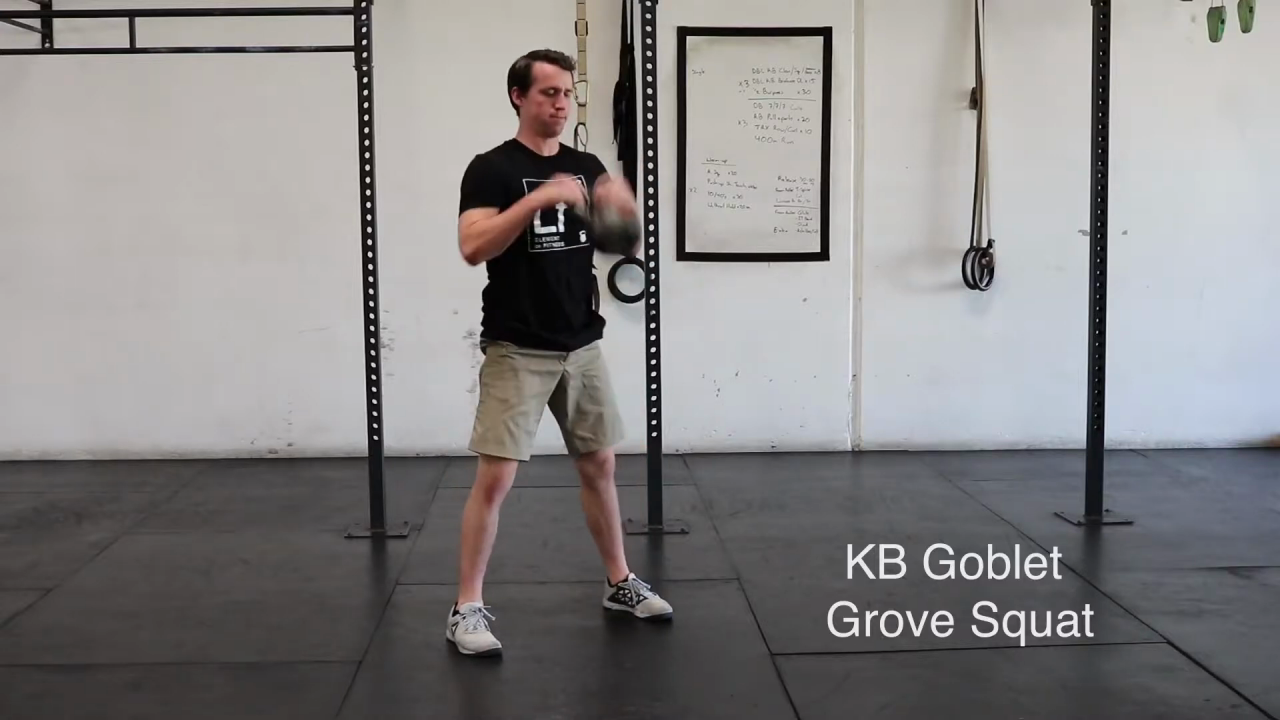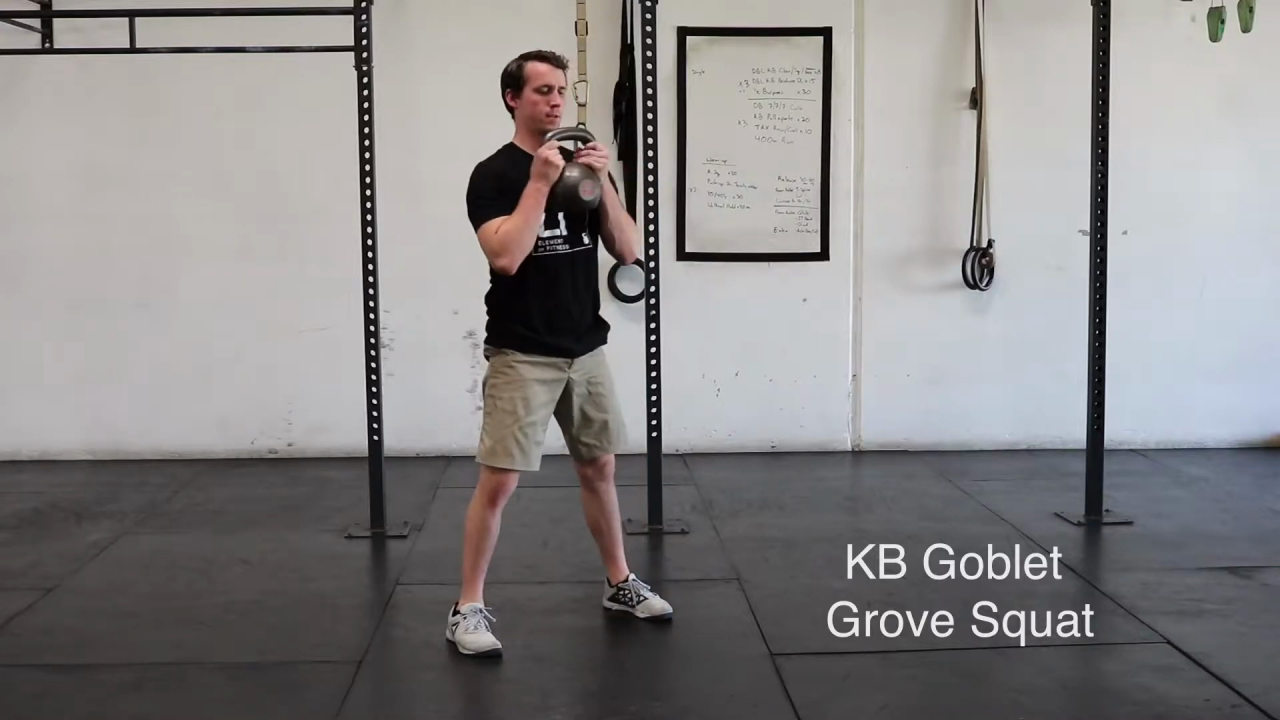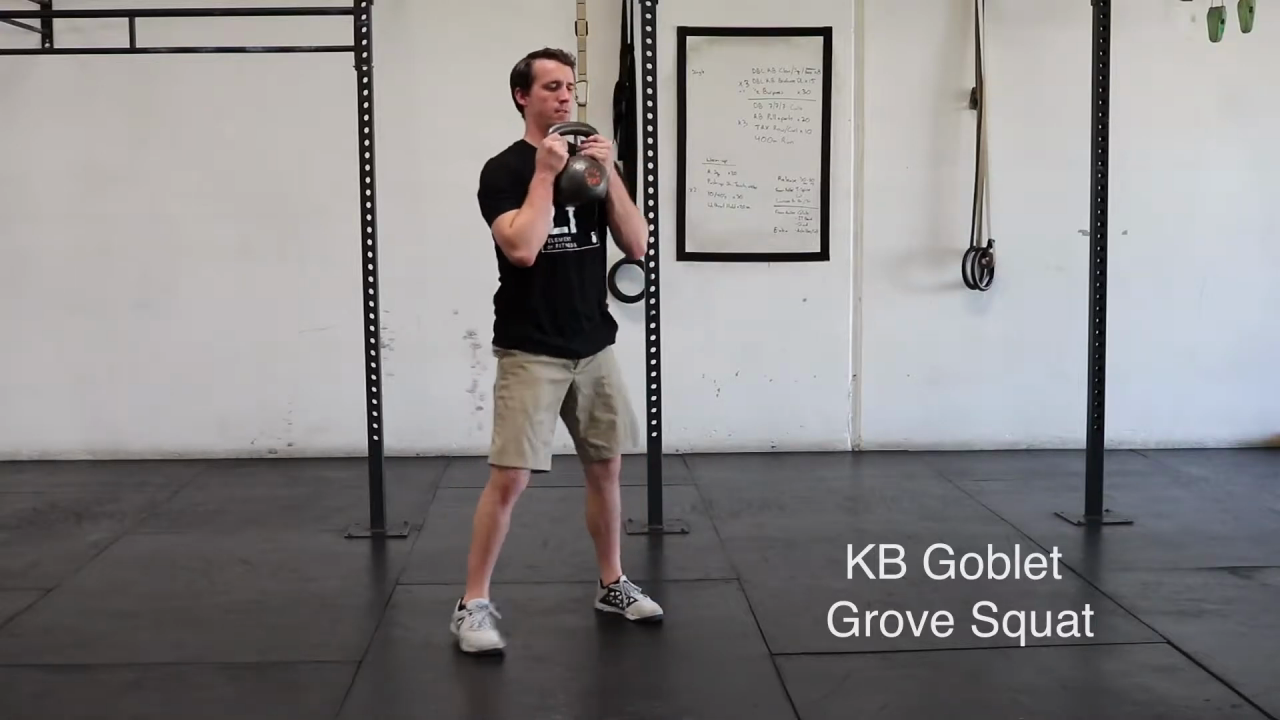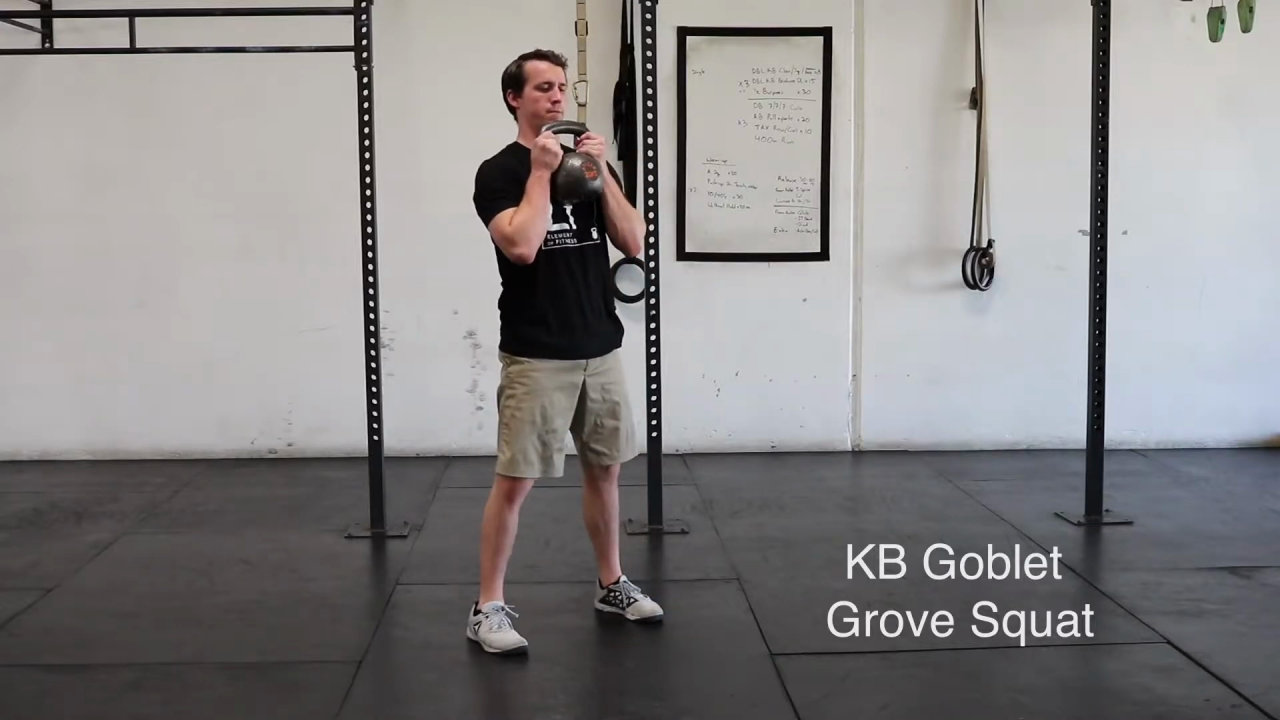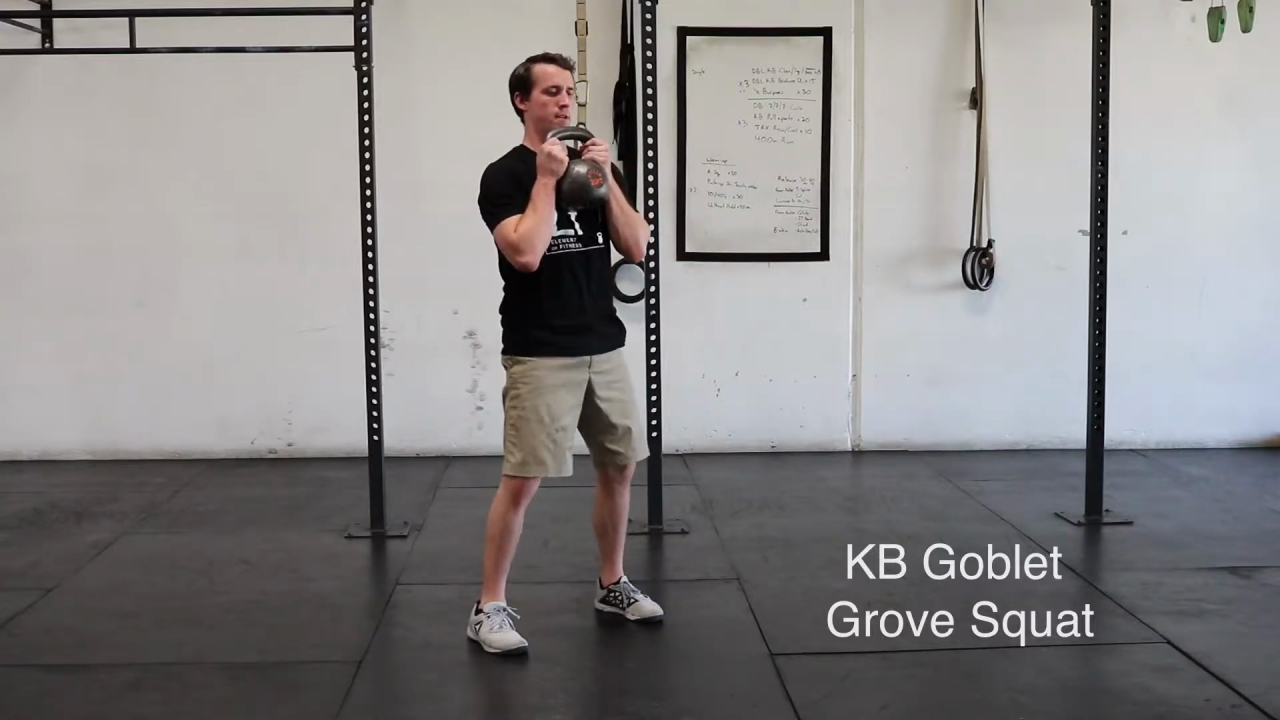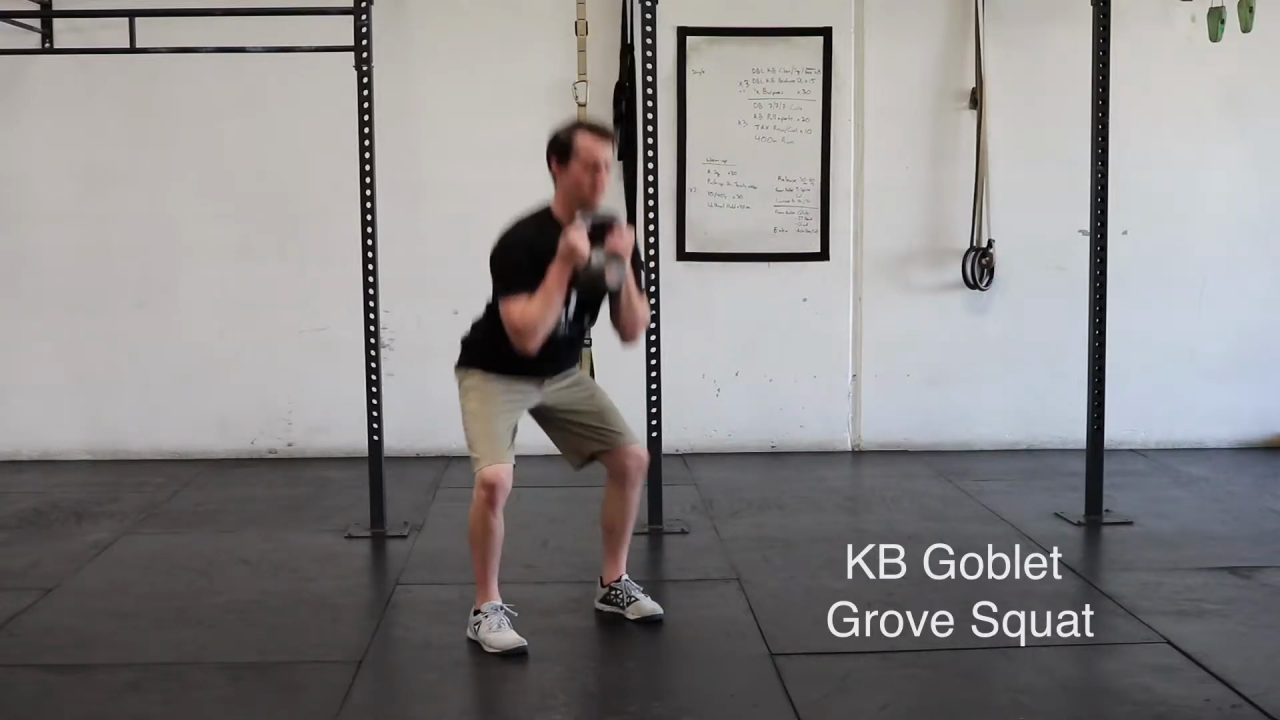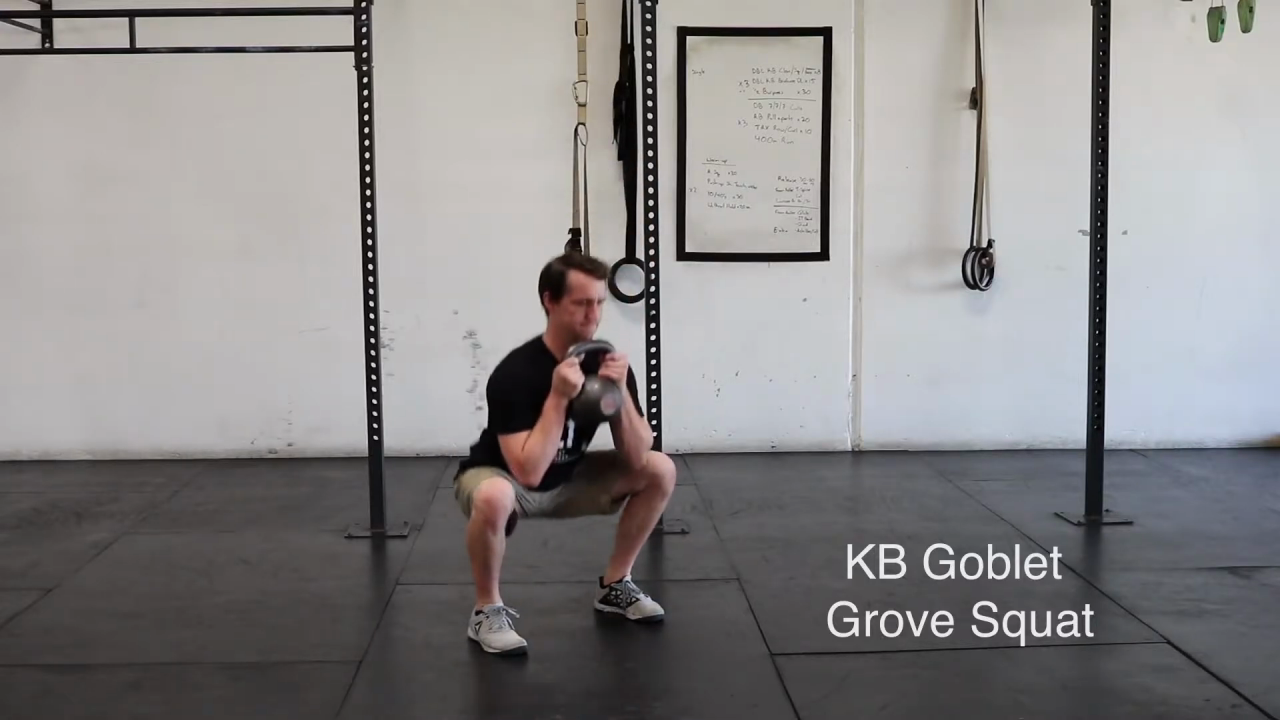
dt=0.4s
person 1, frame 1
left shoulder: (586, 164)
right shoulder: (491, 168)
right elbow: (472, 246)
left wrist: (622, 208)
right wrist: (541, 198)
left hip: (581, 344)
right hip: (517, 350)
left knee: (599, 466)
right knee: (495, 477)
left ankle: (620, 583)
right ankle: (467, 608)
person 1, frame 2
left shoulder: (584, 167)
right shoulder: (495, 174)
left elbow: (626, 250)
right elbow: (506, 257)
left wrist: (602, 181)
right wrist: (539, 181)
left hip: (585, 349)
right hip: (522, 355)
left knee: (600, 470)
right knee: (497, 482)
left ankle: (619, 582)
right ankle: (468, 608)
person 1, frame 3
left shoulder: (595, 163)
right shoulder: (504, 170)
left elbow: (636, 245)
right elbow: (522, 249)
left wrist: (608, 172)
right wrist: (545, 172)
left hip: (593, 347)
right hip: (531, 351)
left knee: (606, 468)
right knee: (509, 479)
left ankle: (611, 584)
right ankle: (473, 604)
person 1, frame 4
left shoulder: (592, 163)
right shoulder: (499, 172)
left elbow: (633, 242)
right elbow: (521, 246)
left wrist: (600, 172)
right wrist: (541, 171)
left hip: (600, 348)
right hip: (537, 356)
left knee: (604, 472)
right knee: (513, 483)
left ankle: (611, 585)
right ankle: (488, 607)
person 1, frame 5
left shoulder: (594, 164)
right shoulder: (506, 175)
left elbow: (636, 248)
right elbow: (524, 253)
left wrist: (606, 179)
right wrist: (547, 179)
left hip: (604, 349)
right hip: (541, 356)
left knee: (619, 470)
right knee: (521, 483)
left ankle: (613, 586)
right ankle: (489, 607)
person 1, frame 6
left shoulder: (612, 236)
right shoulder: (522, 241)
left elbow: (631, 334)
right elbow: (526, 340)
left wrist: (624, 267)
right wrist: (563, 264)
left hip: (560, 374)
right hip: (494, 373)
left knee: (631, 459)
right knee: (495, 479)
left ankle: (613, 584)
right ankle: (486, 608)
person 1, frame 7
left shoulder: (608, 363)
right shoulder: (516, 373)
left elbow: (637, 459)
right elbow: (528, 473)
left wrist: (619, 391)
right wrist: (558, 397)
left hip: (567, 478)
right hip: (503, 481)
left knee: (660, 472)
right knee: (495, 497)
left ankle: (614, 585)
right ankle: (487, 610)
